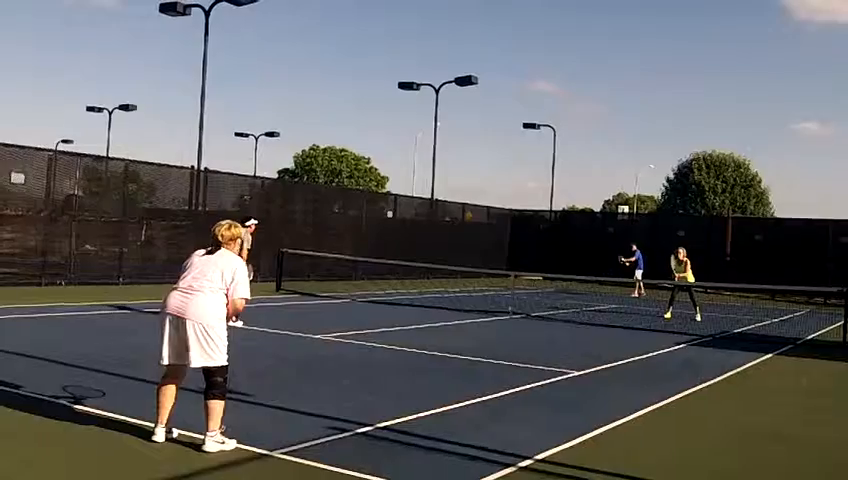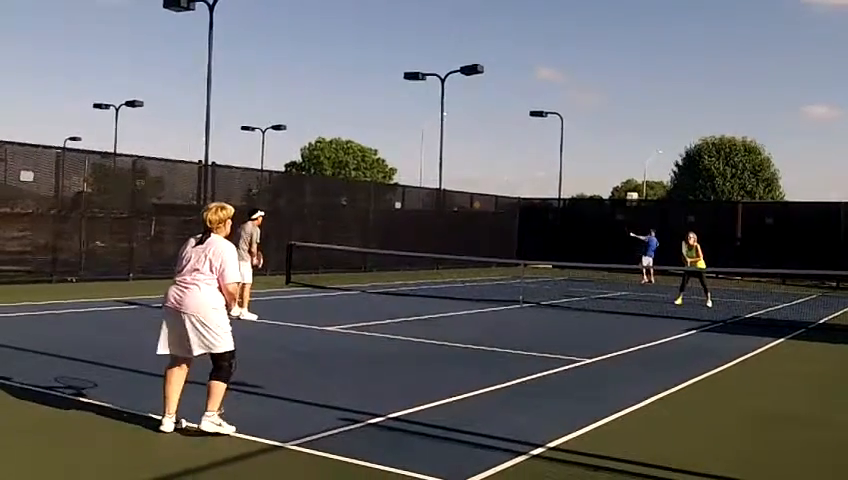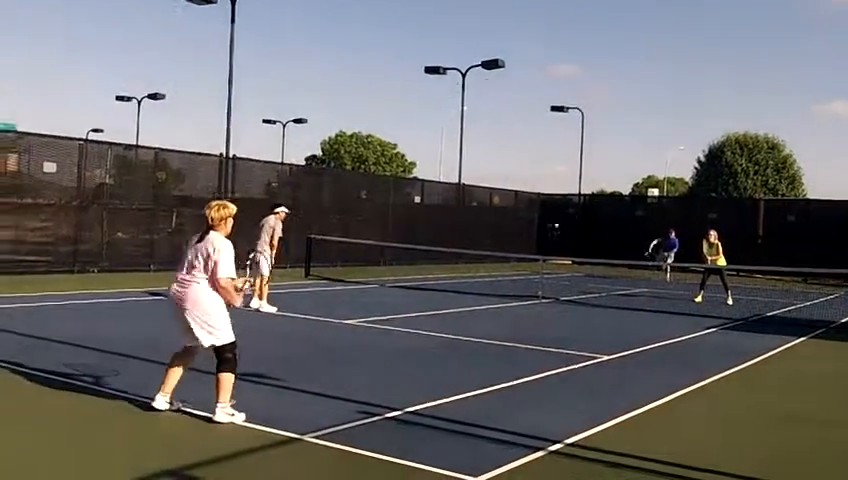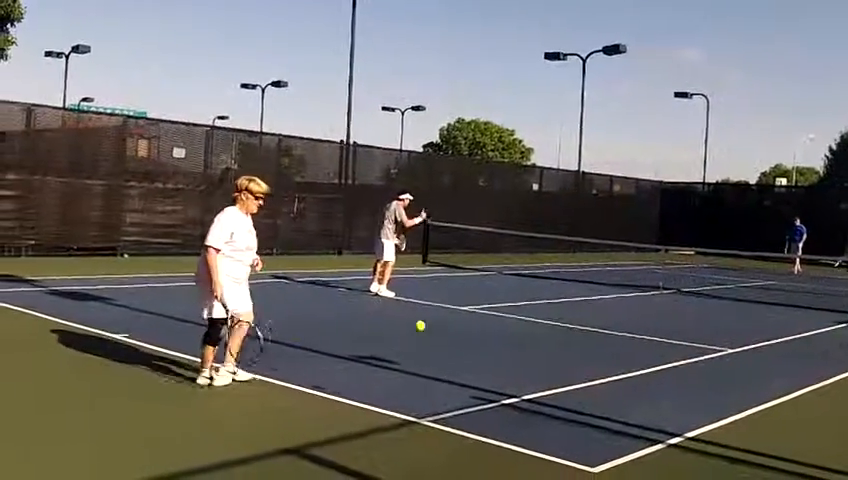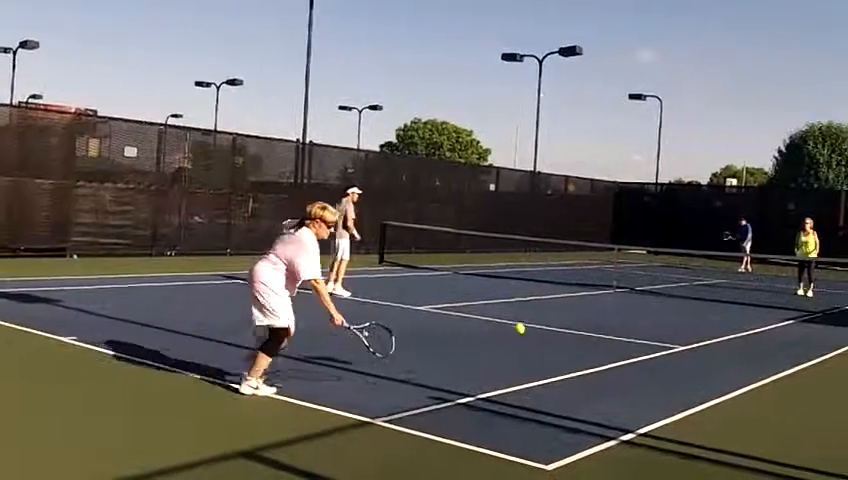
dt=1s
person 1, frame 1
left shoulder: (196, 255)
right shoulder: (236, 263)
right elbow: (237, 304)
right wrist: (225, 316)
left hip: (174, 307)
right hip: (204, 315)
left knee: (173, 371)
right knee: (217, 377)
left ankle: (160, 428)
right ankle: (213, 436)
person 1, frame 2
left shoulder: (190, 243)
right shoulder: (225, 248)
right elbow: (230, 288)
right wrist: (230, 303)
left hip: (175, 302)
right hip: (203, 308)
left knee: (178, 361)
right knee: (224, 360)
left ankle: (168, 418)
right ankle: (211, 417)
person 1, frame 3
left shoulder: (197, 240)
right shoulder: (222, 245)
right elbow: (223, 282)
left wrist: (234, 284)
right wrist: (234, 299)
left hip: (182, 297)
right hip: (204, 302)
left knee: (189, 349)
right knee: (227, 353)
left ankle: (163, 397)
right ankle: (223, 408)
person 1, frame 4
left shoulder: (246, 218)
right shoulder: (227, 218)
right elbow: (210, 250)
left wrist: (254, 259)
right wrist: (216, 282)
left hip: (237, 279)
right hip: (219, 279)
left knee: (245, 319)
right knee: (218, 323)
left ankle: (228, 366)
right ankle: (206, 373)
person 1, frame 5
left shoulder: (297, 230)
right shoulder: (307, 243)
right elbow: (315, 281)
right wrist: (333, 311)
left hip: (270, 282)
right hip: (268, 283)
left knee: (286, 329)
right knee: (279, 334)
left ankle: (256, 372)
right ankle: (251, 382)
